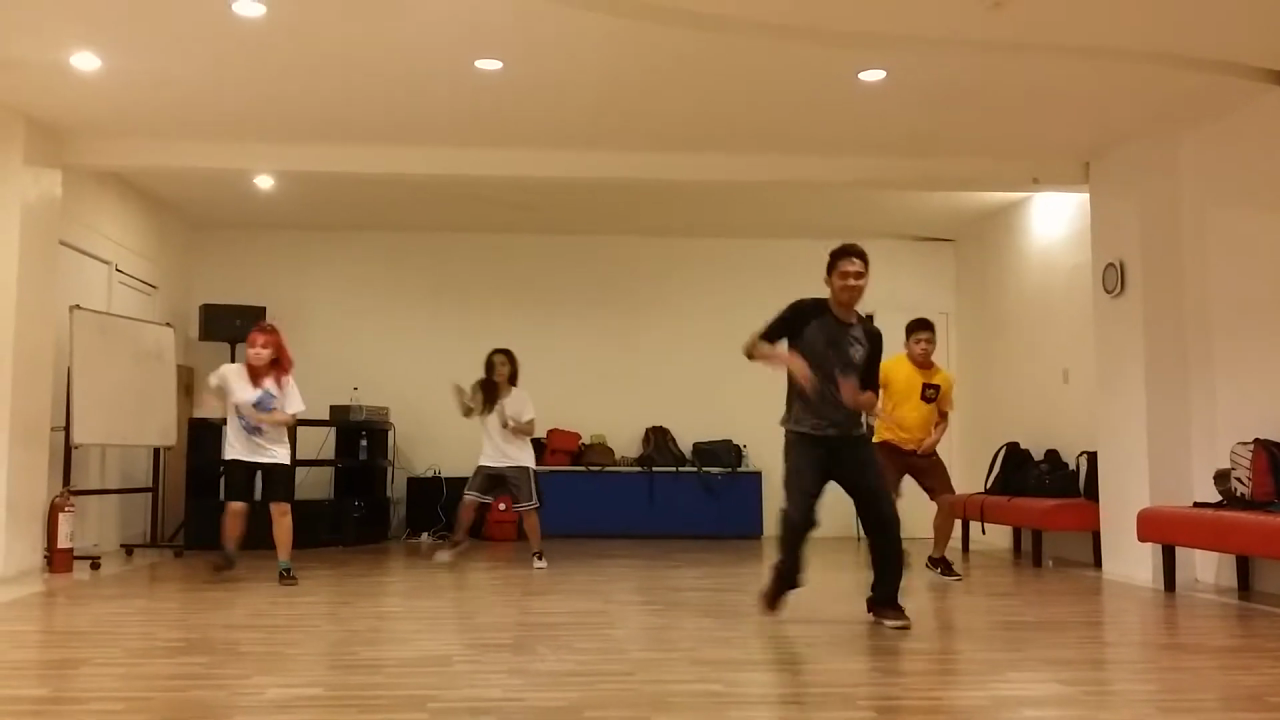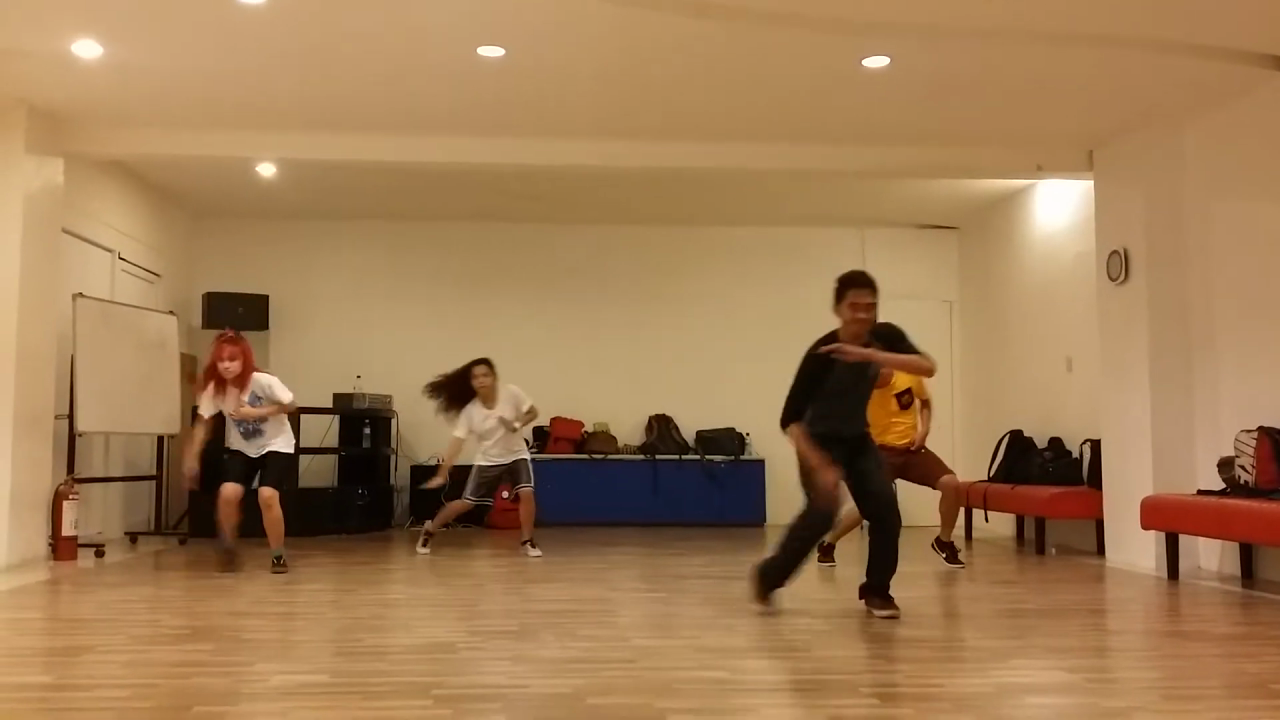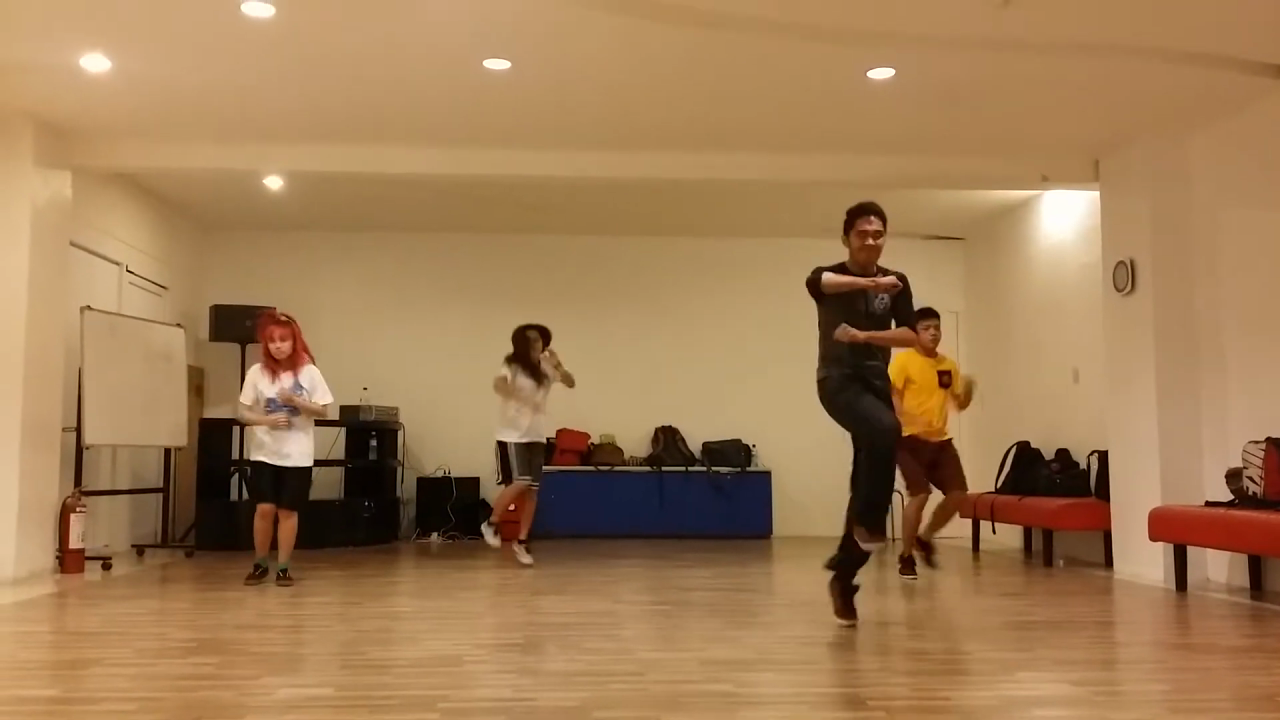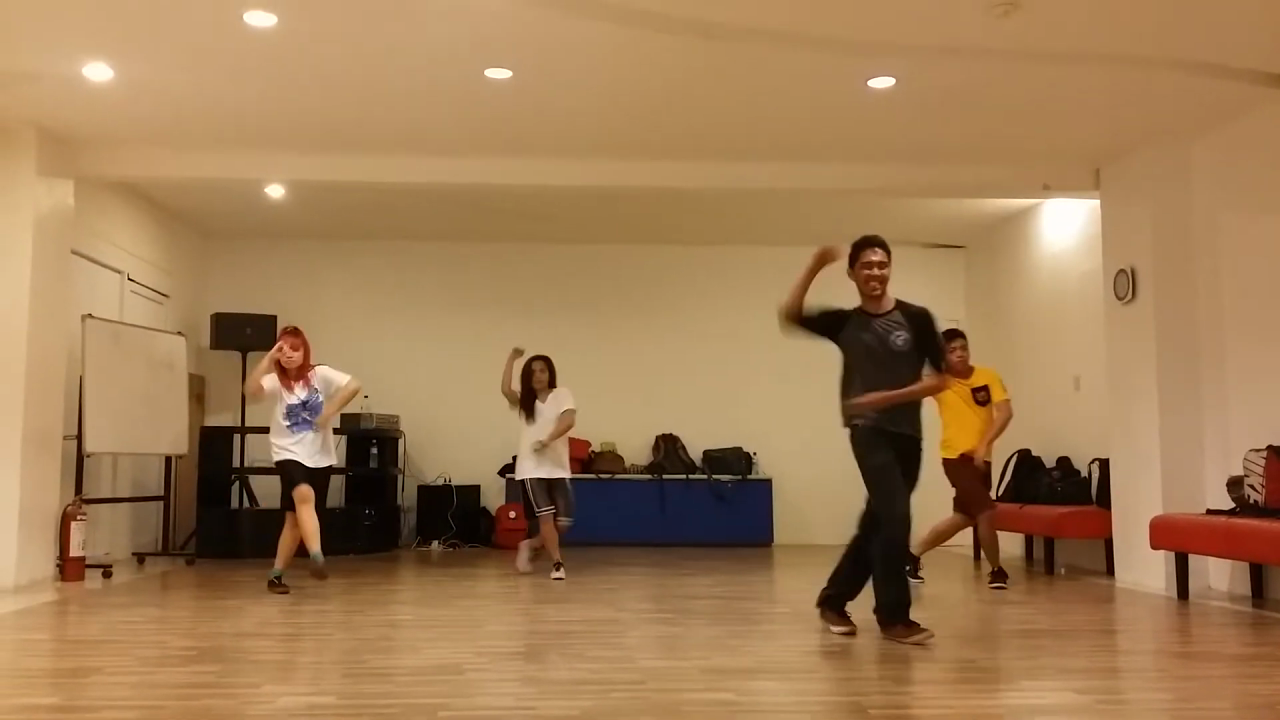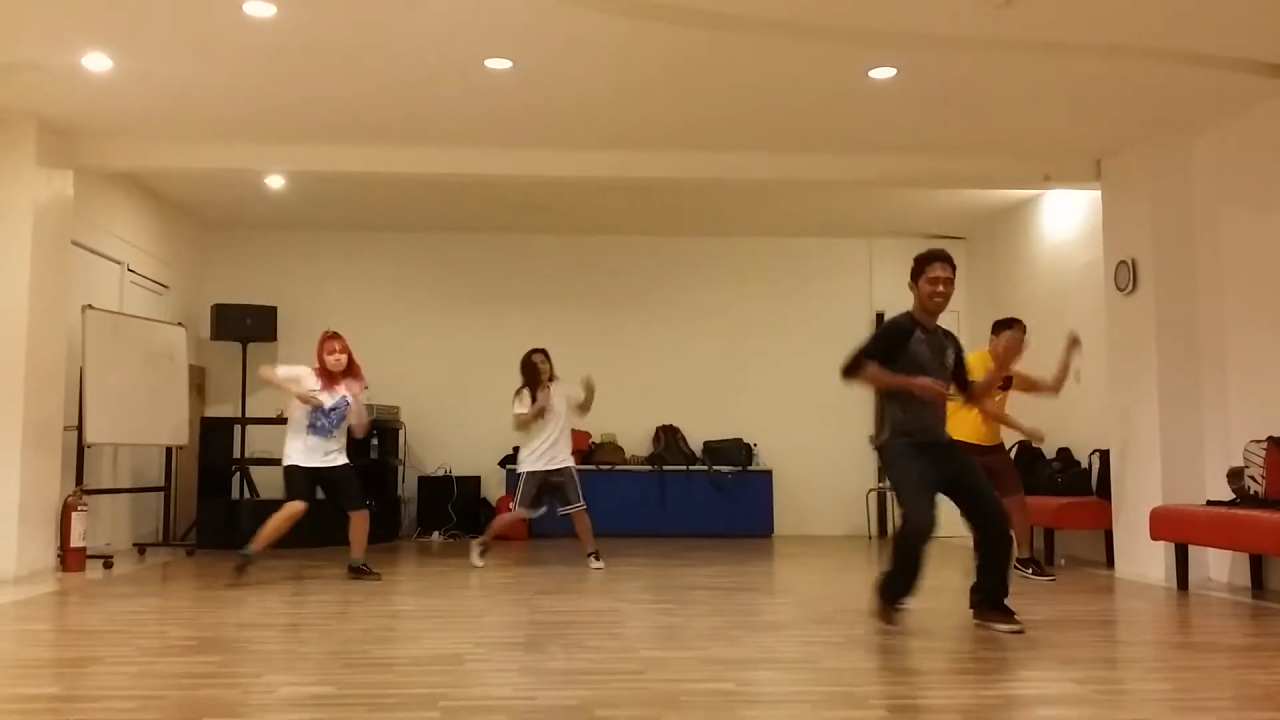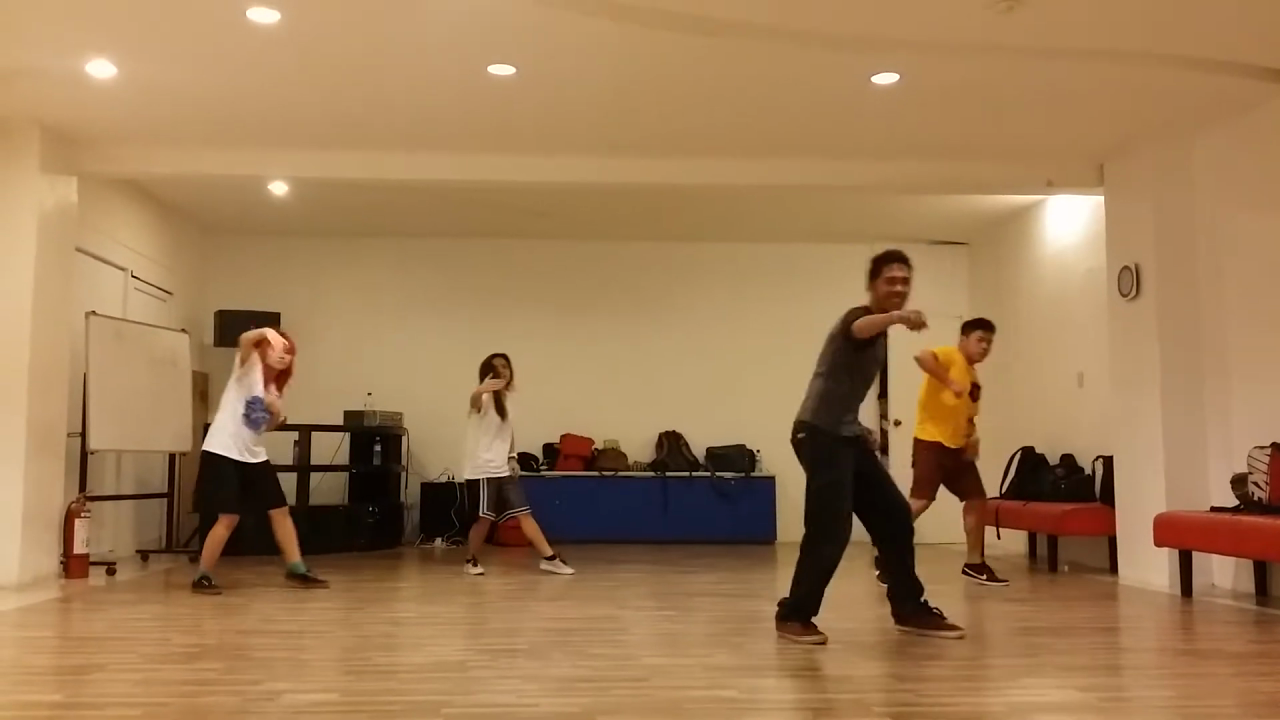
dt=0.5s
person 1, frame 1
left shoulder: (869, 335)
right shoulder: (804, 313)
left elbow: (871, 397)
right elbow: (754, 348)
left wrist: (859, 399)
right wrist: (787, 358)
left hip: (851, 440)
right hip: (804, 437)
left knee: (883, 517)
right knee: (798, 515)
left ankle: (885, 600)
right ankle: (783, 579)
person 1, frame 2
left shoulder: (884, 336)
right shoulder: (820, 355)
left elbow: (927, 368)
right elbow: (792, 420)
left wrist: (868, 354)
right wrist: (819, 467)
left hip: (856, 438)
right hip: (818, 439)
left knee: (886, 515)
right knee: (821, 511)
left ankle: (876, 590)
right ankle: (770, 576)
person 1, frame 3
left shoulder: (896, 282)
right shoulder: (832, 279)
left elbow: (910, 336)
right elbow: (820, 283)
left wrist: (862, 335)
right wrist: (870, 283)
left hip: (876, 383)
right hip: (838, 381)
right knee: (884, 429)
left ankle: (843, 578)
right ankle: (867, 519)
person 1, frame 4
left shoulder: (914, 318)
right shoulder: (841, 321)
left elbow: (938, 378)
right elbow: (790, 316)
left wrist: (889, 397)
right wrist: (816, 266)
left hip: (906, 435)
right hip: (868, 431)
left knee: (879, 524)
right knee: (891, 515)
left ankle: (834, 598)
right ankle: (894, 615)
person 1, frame 5
left shoulder: (948, 342)
right shoulder: (897, 329)
left elbow: (973, 394)
right elbow: (853, 367)
left wrist: (1000, 369)
right wrist: (913, 383)
left hip: (941, 444)
right hip: (901, 446)
left knee: (993, 518)
right knee: (918, 520)
left ankle: (989, 603)
right ankle: (890, 594)
person 1, frame 6
left shoulder: (877, 331)
right shoulder: (862, 318)
right elbow: (860, 329)
right wrist: (896, 318)
left hip: (846, 436)
right hip: (820, 434)
left knee: (895, 517)
right knee: (832, 528)
left ankle: (909, 607)
right ankle: (794, 614)
person 2, frame 1
left shoulder: (283, 380)
right shoulder: (230, 372)
left elbow: (290, 418)
right elbow: (212, 384)
left wrist: (260, 417)
left hip: (275, 453)
right hip: (239, 452)
left knee: (280, 508)
right knee: (235, 507)
left ankle: (285, 567)
right ankle: (228, 554)
person 2, frame 2
left shoulder: (263, 381)
right shoulder: (214, 389)
left elbow: (290, 405)
right elbow: (203, 422)
left wrist: (255, 413)
right wrist: (191, 457)
left hip: (275, 446)
right hip: (239, 448)
left knee: (267, 496)
right knee: (228, 494)
left ankle: (278, 555)
right ankle: (227, 547)
person 2, frame 3
left shoulder: (309, 371)
right shoulder: (257, 373)
left elbow: (323, 412)
right elbow: (244, 413)
left wrist: (297, 402)
right wrist: (266, 420)
left hip: (297, 456)
right hip: (264, 453)
left knee: (288, 512)
right knee: (265, 510)
left ankle: (283, 568)
right ankle: (260, 565)
person 2, frame 4
left shoulder: (320, 374)
right shoulder: (272, 382)
left elbow: (353, 386)
right elbow: (251, 392)
left wrist: (330, 412)
right wrist: (271, 362)
left hip: (320, 459)
right hip: (289, 456)
left knee: (295, 518)
right knee: (303, 495)
left ankle: (276, 575)
right ankle: (317, 558)
person 2, frame 5
left shoulder: (351, 390)
right shoulder: (305, 376)
left elbow: (360, 432)
right elbow: (265, 373)
left wrist: (359, 404)
right wrist: (297, 392)
left hip: (334, 460)
right hip: (299, 458)
left knee: (360, 511)
right knee: (295, 508)
left ankle: (357, 564)
right ankle: (249, 554)
person 2, frame 6
left shoulder: (276, 385)
right shoulder: (248, 366)
right elbow: (245, 339)
left wrist: (276, 412)
right wrist: (268, 333)
left hip: (255, 456)
right hip: (223, 453)
left knee: (280, 512)
right knee: (229, 519)
left ankle: (297, 569)
right ankle: (202, 577)
person 3, frame 1
left shoulder: (943, 379)
right shoulder: (890, 366)
left elbow: (943, 417)
left wrist: (936, 437)
right wrist: (882, 417)
left hip: (922, 449)
right hip: (889, 446)
left knee: (947, 500)
left ankle: (938, 558)
person 3, frame 2
left shoulder: (909, 376)
left elbow: (925, 401)
left wrist: (924, 429)
left hip: (913, 447)
right hip: (882, 451)
left knee: (952, 484)
left ankle: (944, 542)
right ankle: (827, 544)
person 3, frame 3
left shoulder: (949, 365)
right shoulder: (903, 360)
left elbow: (960, 404)
right elbow: (889, 396)
left wrist: (968, 391)
right wrist: (910, 421)
left hip: (940, 440)
right hip: (911, 439)
left knee: (957, 495)
right knee: (919, 495)
left ankle: (924, 539)
right ankle: (906, 556)
person 3, frame 4
left shoulder: (988, 377)
left elbow: (1006, 412)
left wrist: (986, 443)
left hip: (981, 459)
right hip: (957, 458)
left knee: (964, 516)
right knee: (985, 513)
left ankle: (913, 555)
right ankle: (996, 569)
person 3, frame 5
left shoulder: (1012, 375)
right shoulder: (975, 362)
left elbow: (1053, 388)
right elbow: (986, 405)
left wrist: (1067, 354)
right wrist: (1024, 429)
left hip: (992, 445)
right hip: (961, 442)
left knee: (1016, 500)
left ankle: (1024, 558)
person 3, frame 6
left shoulder: (973, 377)
right shoulder: (947, 357)
right elbow: (921, 357)
left wrist: (973, 437)
right wrist: (948, 384)
left hip: (957, 447)
right hip: (930, 443)
left knee: (977, 500)
right knee: (919, 503)
left ankle: (975, 564)
person 4, frame 1
left shoulder: (520, 396)
right shoulder: (481, 391)
left elbow: (529, 429)
right elbow: (467, 412)
left wrist: (510, 424)
right wrist: (461, 398)
left hip: (518, 460)
right hip: (489, 460)
left knee: (527, 508)
right knee: (468, 501)
left ankle: (537, 553)
right ankle: (457, 540)
person 4, frame 2
left shoulder: (512, 393)
right shoulder: (469, 411)
left elbow: (533, 413)
right elbow: (457, 443)
left wrist: (516, 425)
right wrist: (442, 474)
left hip: (516, 454)
right hip: (487, 460)
left knee: (526, 494)
right knee: (466, 501)
left ankle: (528, 541)
right ankle: (429, 529)
person 4, frame 3
left shoulder: (547, 365)
right shoulder: (512, 365)
left elbow: (571, 383)
right elbow: (499, 385)
left wrist: (558, 365)
right wrist: (522, 398)
left hip: (536, 436)
right hip: (512, 435)
left knee: (532, 490)
right knee: (519, 484)
left ankle: (522, 541)
right ankle: (491, 523)
person 4, frame 4
left shoulder: (560, 395)
right shoulder: (524, 399)
left elbow: (569, 422)
right elbow: (506, 390)
left wrist: (545, 441)
right wrist: (512, 358)
left hip: (558, 468)
right hip: (531, 469)
left knee: (562, 521)
right knee: (545, 516)
left ankle: (529, 545)
right ankle: (557, 563)
person 4, frame 5
left shoulder: (560, 389)
right shoulder: (524, 395)
left elbow: (582, 410)
right elbow: (519, 424)
left wrist: (589, 395)
right wrist: (538, 406)
left hip: (560, 461)
right hip: (532, 463)
left knee: (578, 509)
right knee: (519, 512)
left ankle: (592, 554)
right ankle: (481, 544)
person 4, frame 6
left shoulder: (507, 399)
right shoulder: (483, 398)
right elbow: (475, 403)
left wrist: (511, 457)
right wrist: (483, 389)
left hip: (504, 469)
right hip: (482, 469)
left knee: (524, 513)
right knee: (485, 517)
left ankle: (549, 558)
right ankle: (471, 560)
